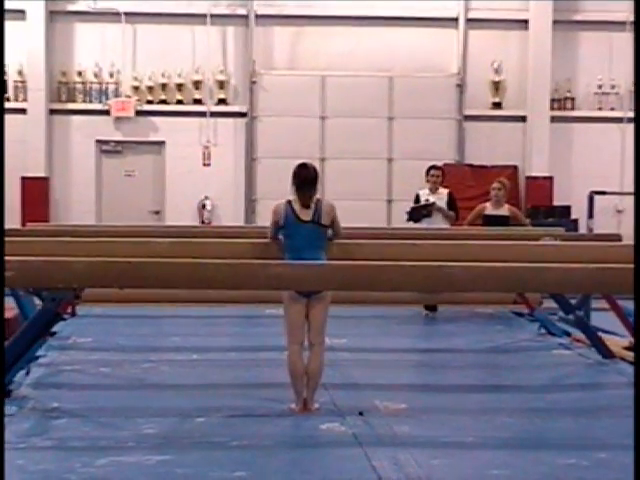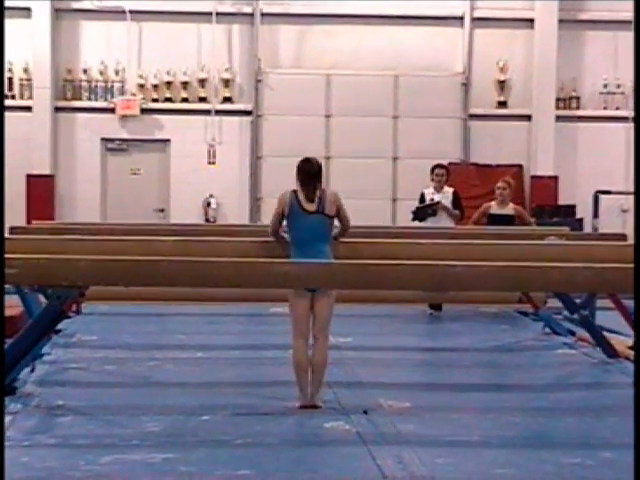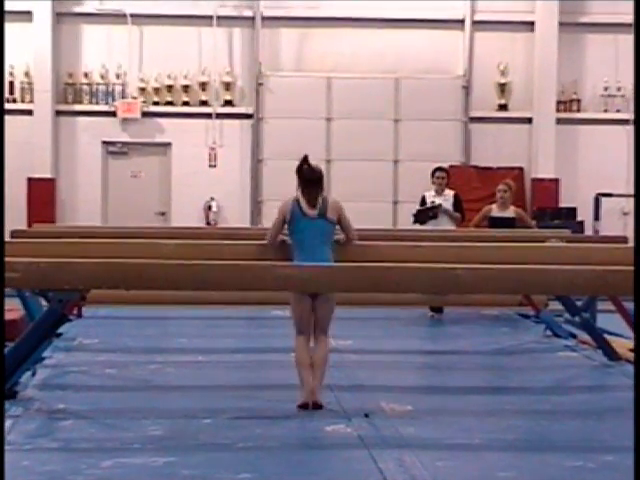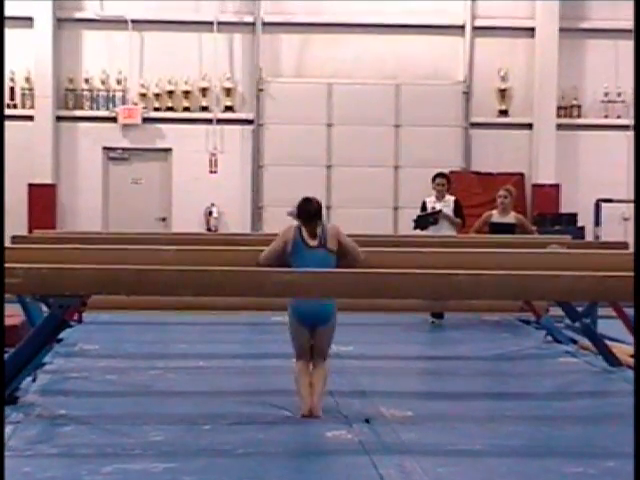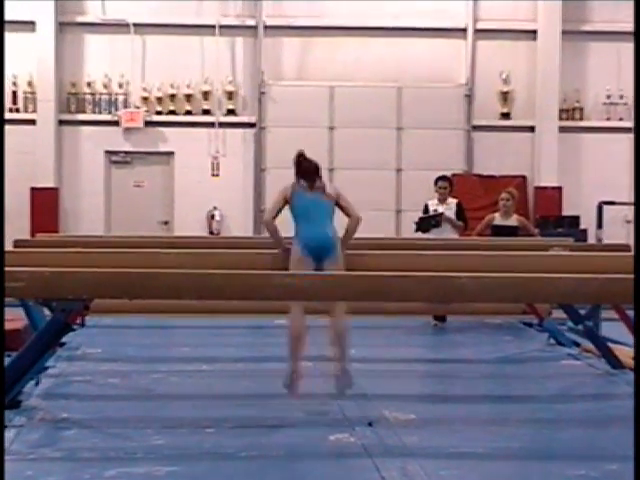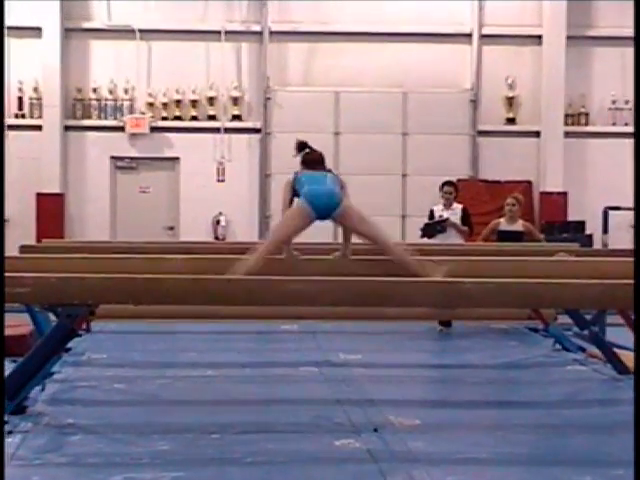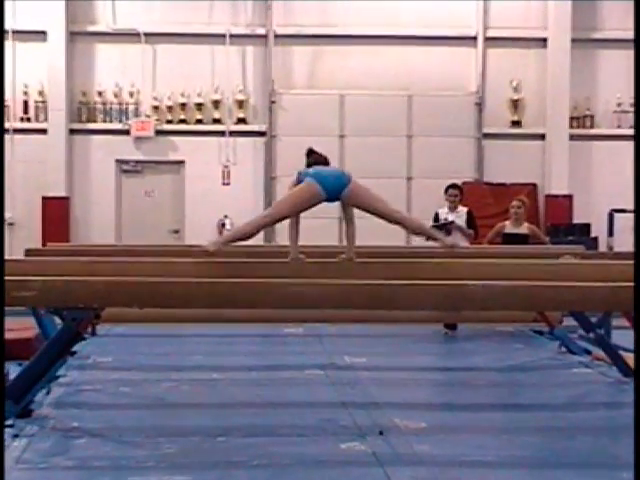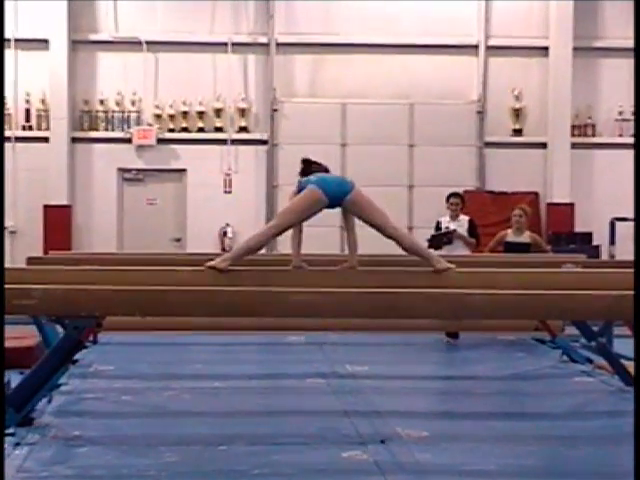
dt=0.2s
person 1, frame 1
left shoulder: (281, 209)
right shoulder: (327, 208)
left elbow: (273, 238)
right elbow: (336, 234)
left knee: (295, 344)
right knee: (317, 343)
left ankle: (299, 401)
right ankle: (310, 400)
person 1, frame 2
left shoulder: (286, 199)
right shoulder: (332, 198)
left elbow: (273, 232)
right elbow: (346, 227)
left knee: (300, 338)
right knee: (321, 337)
left ankle: (304, 397)
right ankle: (314, 396)
person 1, frame 3
left shoulder: (289, 205)
right shoulder: (333, 205)
left elbow: (271, 240)
right elbow: (351, 238)
left knee: (302, 336)
right knee: (321, 336)
left ankle: (306, 392)
right ankle: (316, 392)
person 1, frame 4
left shoulder: (291, 234)
right shoulder: (332, 232)
left elbow: (264, 260)
right elbow: (357, 258)
left hip: (300, 306)
right hip: (326, 306)
left knee: (302, 360)
right knee: (320, 361)
left ankle: (306, 405)
right ankle: (316, 405)
person 1, frame 5
left shoulder: (290, 190)
right shoulder: (331, 190)
left elbow: (268, 220)
right elbow: (355, 217)
left wrist: (282, 245)
right wrist: (342, 244)
left hip: (305, 245)
right hip: (329, 244)
left knee: (297, 310)
right knee: (337, 311)
left ankle: (294, 369)
right ankle: (341, 366)
person 1, frame 6
left shoulder: (295, 179)
right shoulder: (335, 178)
left elbow: (285, 211)
left wrist: (287, 250)
right wrist: (345, 251)
left hip: (311, 200)
right hip: (334, 200)
left knee: (266, 248)
right knee: (383, 241)
right ankle: (430, 273)
person 1, frame 7
left shoulder: (300, 178)
right shoulder: (337, 171)
left elbow: (293, 217)
right elbow: (350, 218)
left wrist: (294, 252)
right wrist: (350, 252)
left hip: (316, 185)
right hip: (342, 180)
left knee: (267, 217)
right knee: (396, 215)
left ankle: (217, 244)
right ankle: (443, 239)
person 1, frame 8
left shoulder: (300, 186)
right shoulder: (336, 178)
left elbow: (296, 227)
right elbow: (350, 226)
left wrist: (296, 259)
right wrist: (352, 260)
left hip: (319, 189)
right hip: (344, 186)
left knee: (273, 228)
right knee: (392, 230)
left ankle: (225, 259)
right ankle: (436, 261)
person 2, frame 1
left shoulder: (448, 194)
right shoulder: (419, 195)
left elbow: (454, 216)
right elbow: (414, 218)
left wrist: (440, 209)
left ankle: (431, 305)
right ankle: (429, 305)
person 2, frame 2
left shoulder: (453, 193)
right shoulder: (425, 194)
left elbow: (460, 215)
right elbow: (419, 217)
left wrist: (445, 208)
right wrist: (428, 210)
left ankle: (436, 304)
right ankle: (434, 304)
person 2, frame 3
left shoulder: (454, 196)
right shoulder: (426, 196)
left elbow: (460, 218)
right elbow: (420, 220)
left wrist: (446, 211)
right wrist: (429, 213)
left ankle: (437, 307)
right ankle: (435, 307)
person 2, frame 4
left shoulder: (454, 201)
right shoulder: (426, 202)
left elbow: (461, 223)
left wrist: (446, 216)
left ankle: (438, 312)
right ankle: (436, 312)
person 2, frame 5
left shoulder: (457, 204)
right shoulder: (429, 205)
left elbow: (463, 226)
left wrist: (449, 219)
left ankle: (441, 315)
right ankle: (438, 315)
person 2, frame 6
left shoulder: (462, 209)
right shoulder: (434, 210)
left elbow: (469, 232)
right elbow: (428, 234)
left wrist: (454, 224)
right wrist: (436, 227)
left ankle: (445, 320)
right ankle: (443, 320)
person 2, frame 7
left shoulder: (467, 212)
right shoulder: (439, 213)
left elbow: (474, 235)
left wrist: (459, 227)
right wrist: (442, 230)
left ankle: (451, 323)
right ankle: (449, 323)
person 2, frame 8
left shoulder: (468, 221)
right shoulder: (440, 222)
left elbow: (475, 243)
right elbow: (435, 245)
left wrist: (461, 236)
right wrist: (442, 239)
left ankle: (452, 332)
right ankle: (450, 332)
